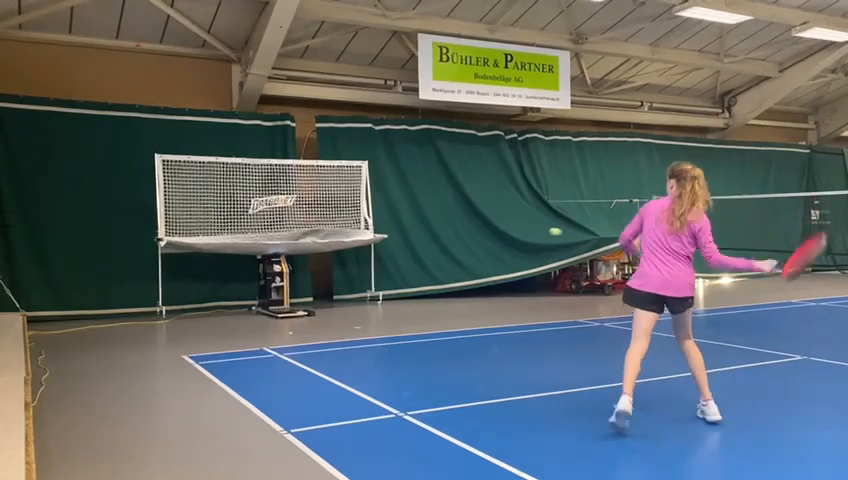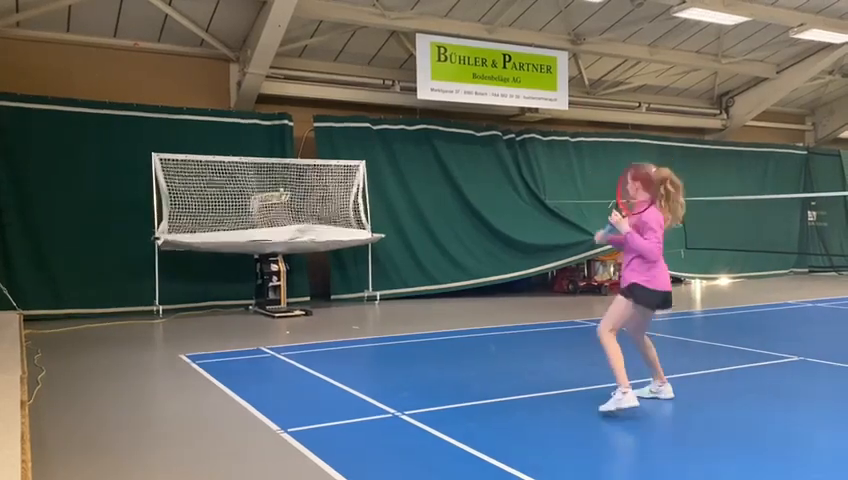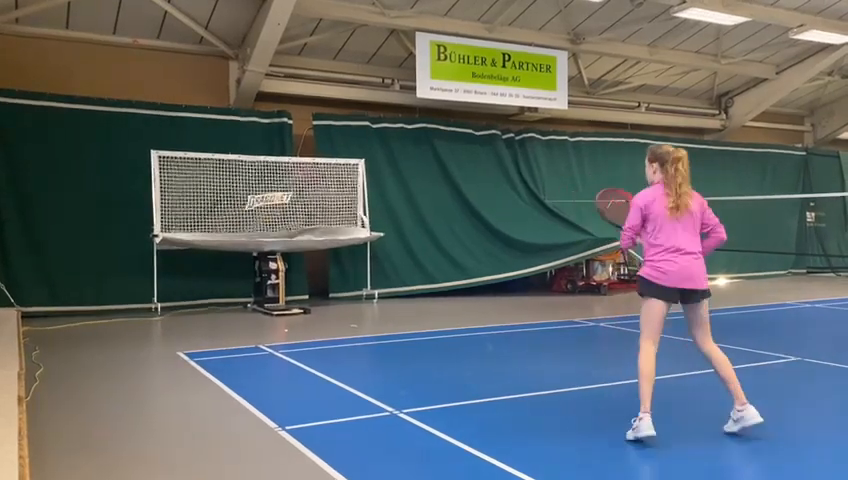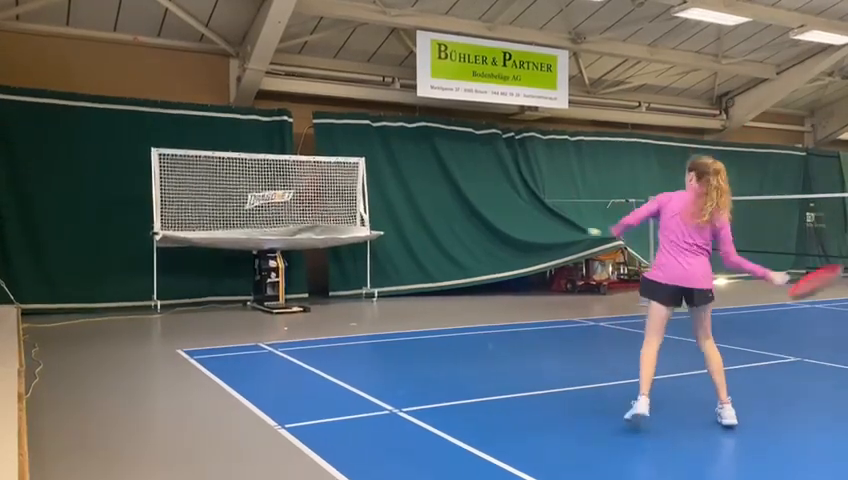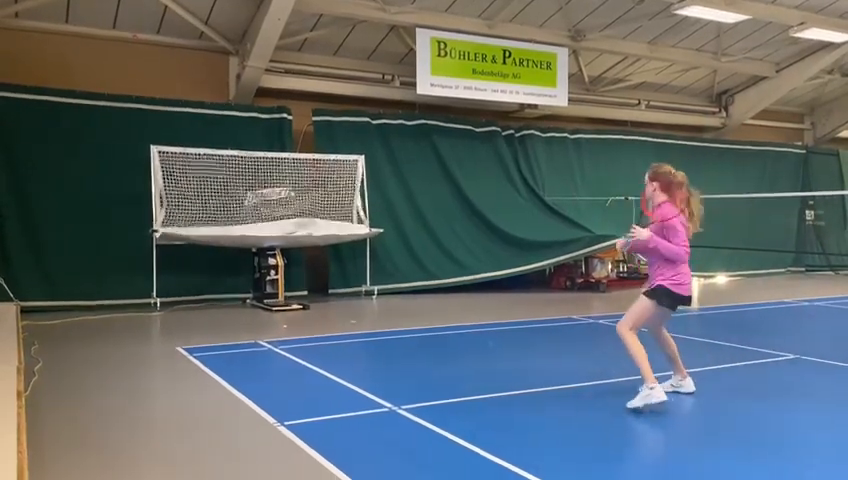
dt=0.7s
person 1, frame 1
left shoulder: (649, 208)
right shoulder: (698, 217)
left elbow: (625, 239)
right elbow: (714, 259)
left wrist: (633, 247)
right wrist: (754, 265)
left hip: (646, 285)
right hip: (680, 287)
left knee: (638, 346)
right knee: (686, 341)
left ankle: (626, 399)
right ankle: (707, 403)
person 1, frame 2
left shoulder: (650, 214)
right shoulder: (644, 212)
left elbow: (653, 254)
right elbow: (627, 241)
left wrist: (624, 230)
right wrist: (609, 236)
left hip: (645, 285)
right hip: (651, 285)
left knee: (605, 331)
right knee: (637, 333)
left ankle: (624, 391)
right ankle: (660, 383)
person 1, frame 3
left shoulder: (643, 198)
right shoulder: (694, 198)
left elbow: (626, 241)
right elbow: (719, 236)
left wrist: (642, 239)
left hip: (659, 275)
right hip: (694, 276)
left knee: (647, 346)
right knee: (706, 344)
left ankle: (644, 418)
right ankle: (743, 407)
person 1, frame 4
left shoulder: (668, 199)
right shoulder: (718, 210)
left elbow: (632, 220)
right elbow: (731, 258)
left wrist: (617, 229)
right wrist: (767, 275)
left hip: (664, 278)
right hip: (699, 280)
left knee: (651, 341)
right knee: (705, 341)
left ankle: (643, 400)
right ankle: (725, 406)
person 1, frame 5
left shoulder: (670, 216)
right shoulder: (658, 211)
left elbow: (682, 254)
right elbow: (651, 246)
left wrist: (650, 239)
right wrist: (631, 244)
left hip: (669, 285)
right hip: (668, 284)
left knee: (625, 328)
right knee: (656, 330)
left ankle: (652, 388)
right ankle: (682, 378)
